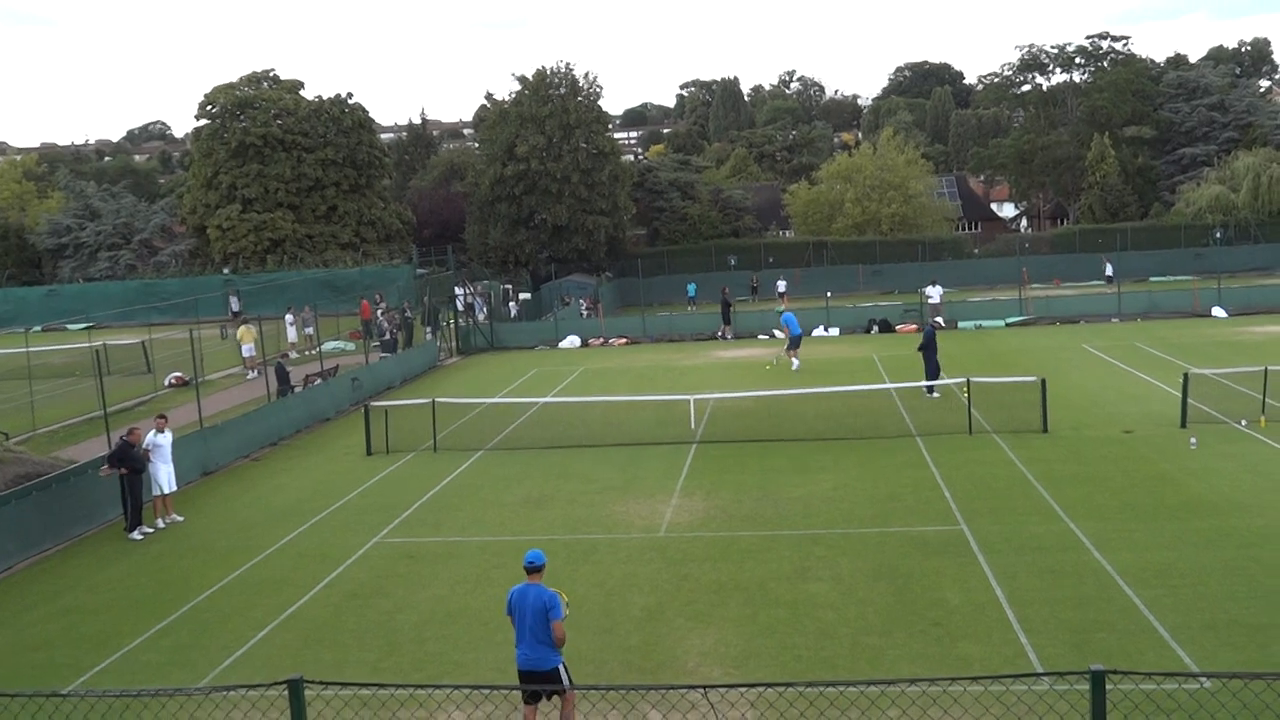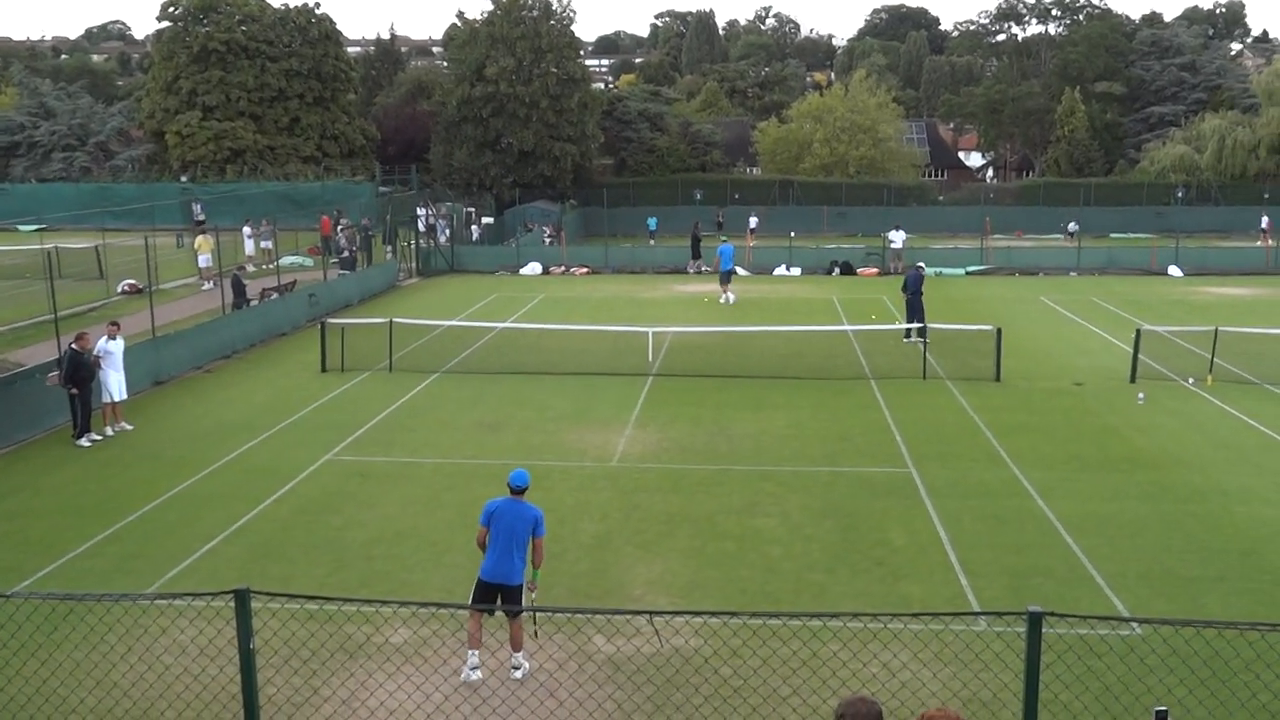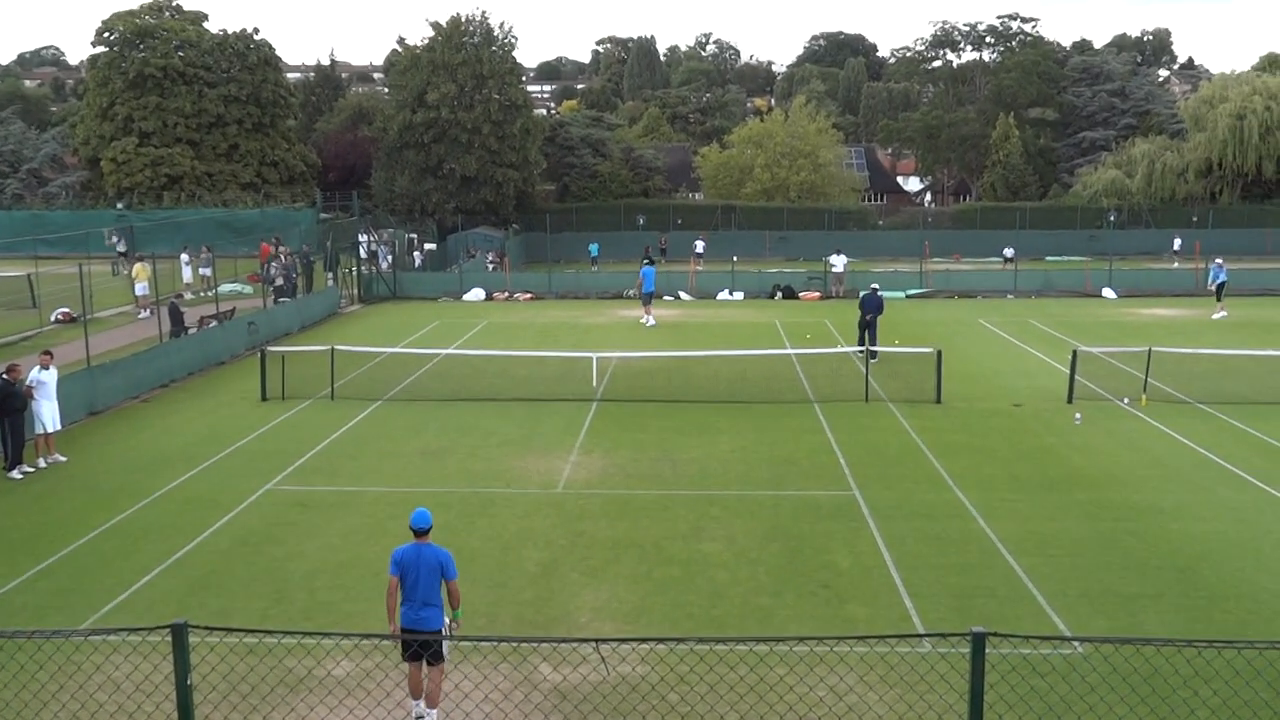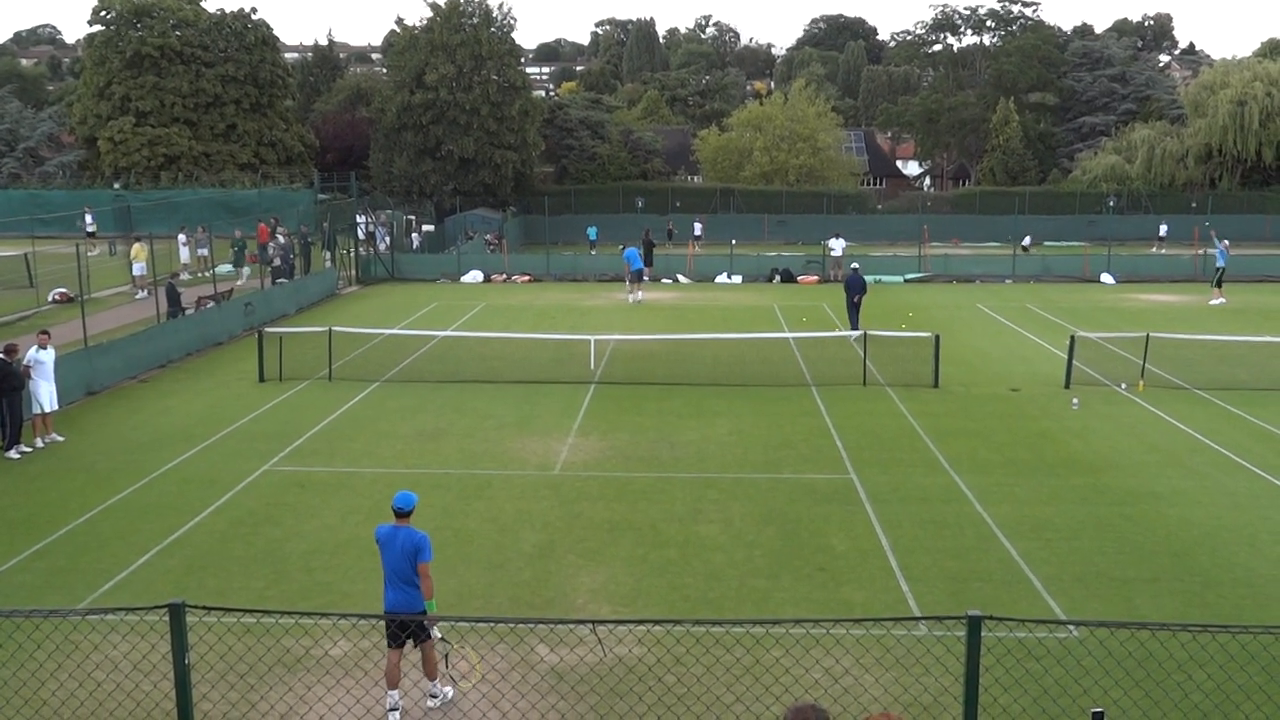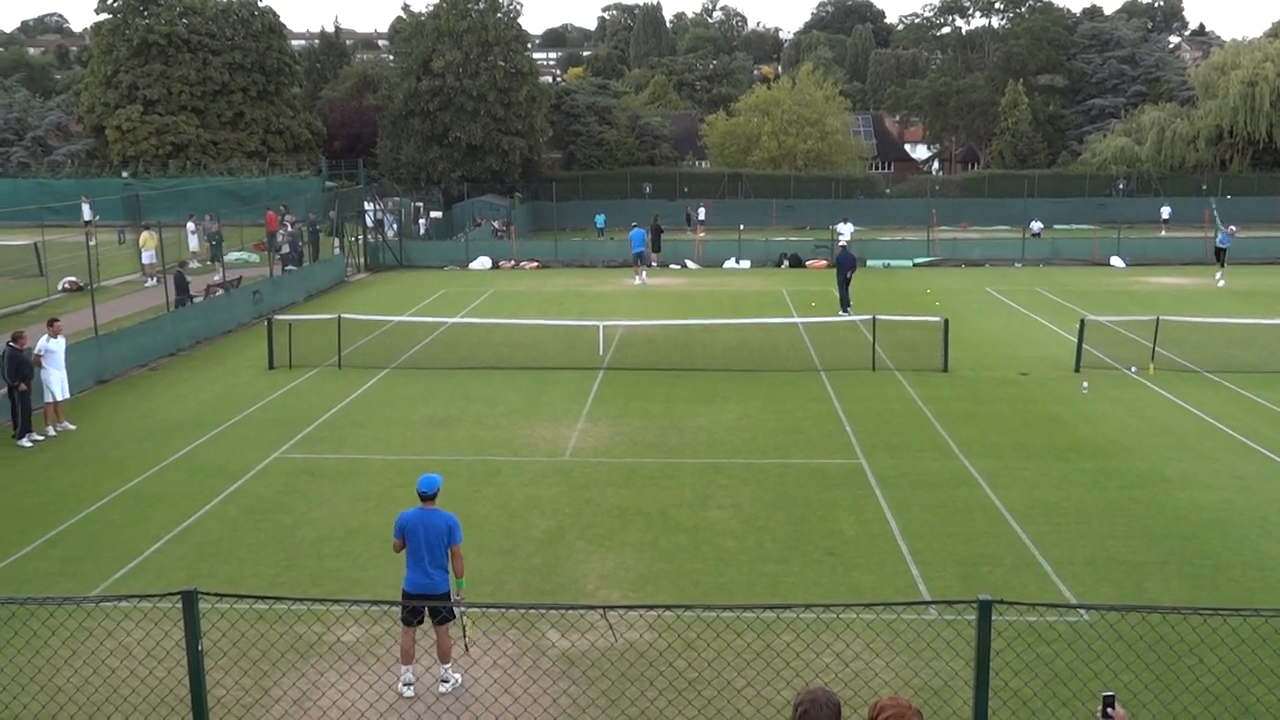
dt=1s
person 1, frame 1
left shoulder: (513, 593)
right shoulder: (550, 596)
right elbow: (559, 635)
right wrist: (558, 649)
left hip: (524, 661)
right hip: (549, 661)
right knee: (568, 699)
person 1, frame 2
left shoulder: (492, 506)
right shoulder: (535, 514)
left elbow: (480, 539)
right elbow: (538, 549)
right wrist: (535, 576)
left hip: (488, 574)
right hip: (515, 577)
left knee: (475, 616)
right knee: (515, 621)
left ankle: (473, 664)
right ankle: (517, 666)
person 1, frame 3
left shoulder: (399, 554)
right shoulder: (443, 555)
left elbow: (392, 590)
right elbow: (453, 591)
left wrist: (392, 622)
right wrist: (456, 616)
left hip: (408, 622)
right hip: (433, 623)
left knee: (414, 668)
right knee: (435, 671)
person 1, frame 4
left shoulder: (380, 533)
right shoulder: (420, 538)
right elbow: (425, 576)
right wrist: (431, 609)
left hip: (392, 606)
right hip: (417, 606)
left knee: (394, 653)
right knee: (427, 649)
right ankle: (435, 694)
person 1, frame 5
left shoulder: (404, 518)
right shoulder: (449, 520)
left elbow: (397, 548)
right elbow: (456, 556)
right wrist: (461, 586)
left hip: (412, 587)
right hip: (439, 587)
left knee: (408, 632)
right knee: (442, 632)
left ankle: (407, 682)
right ankle: (446, 679)
